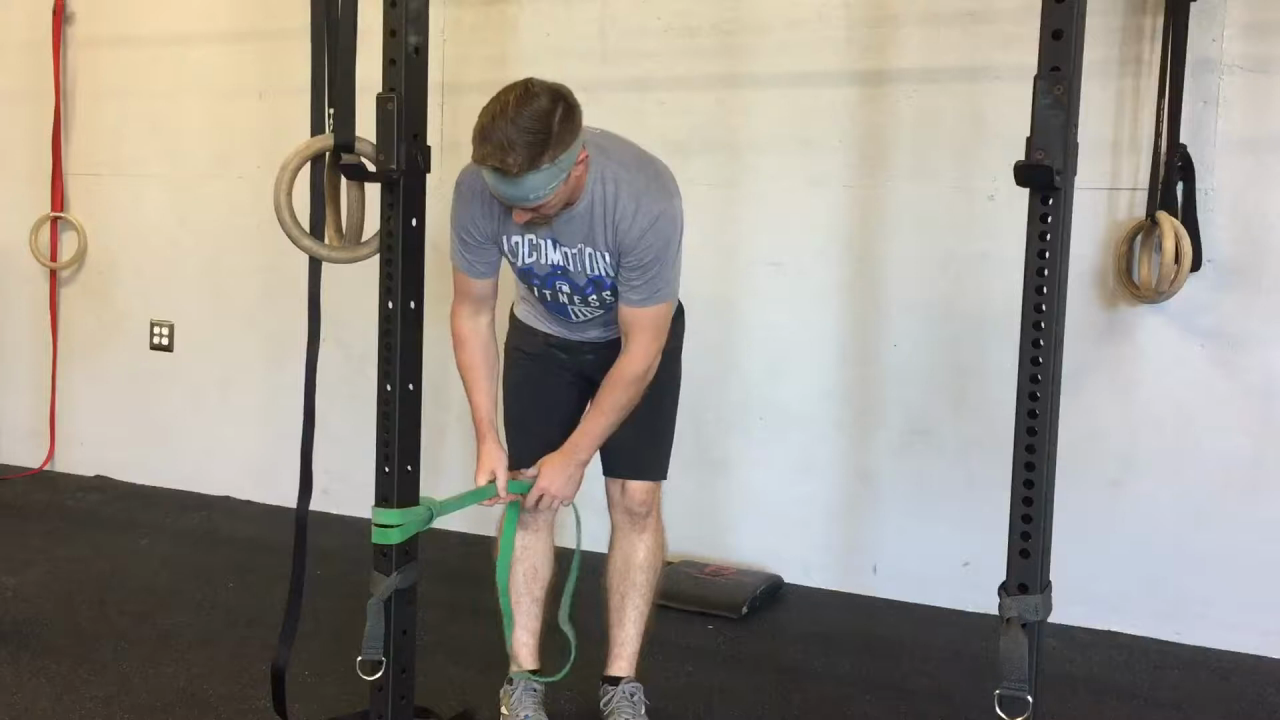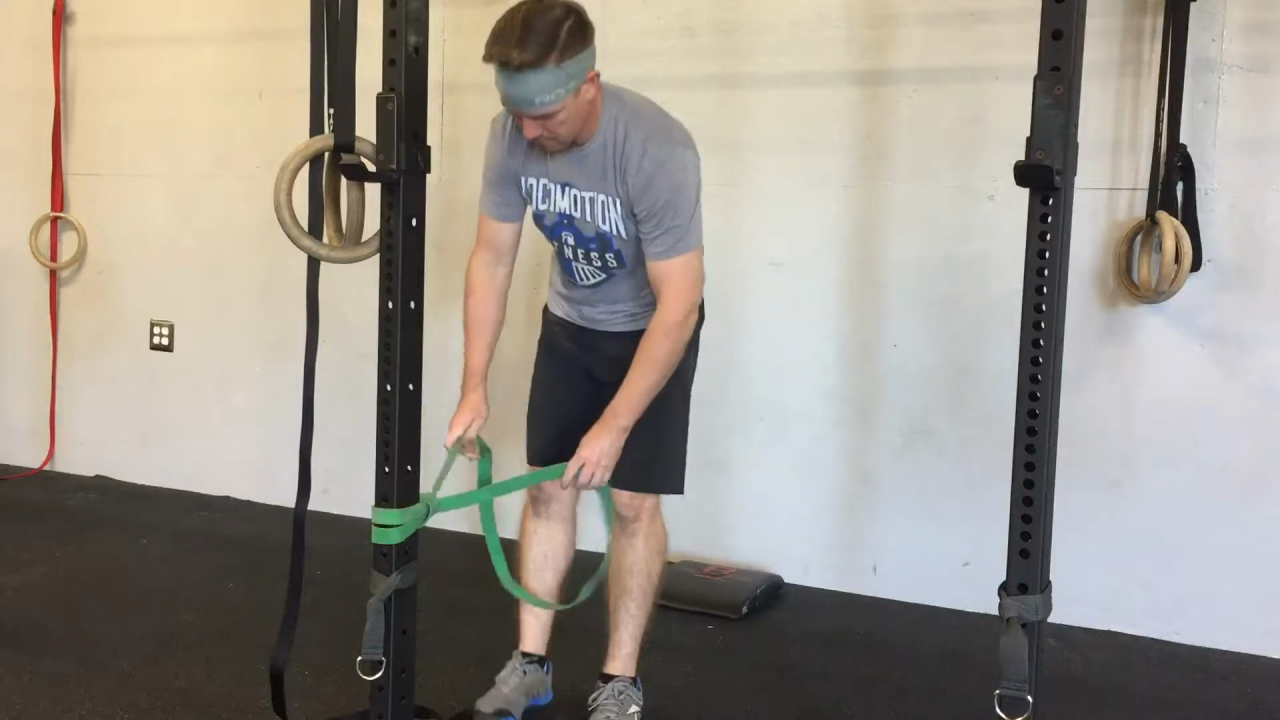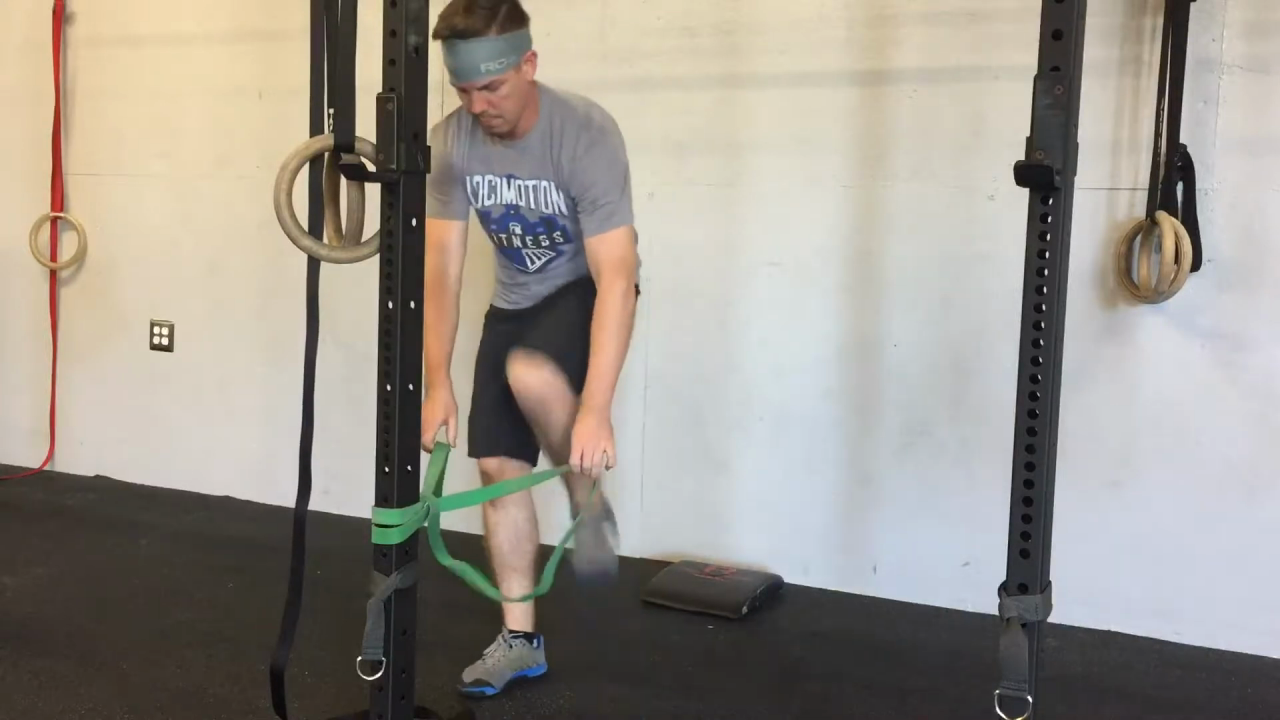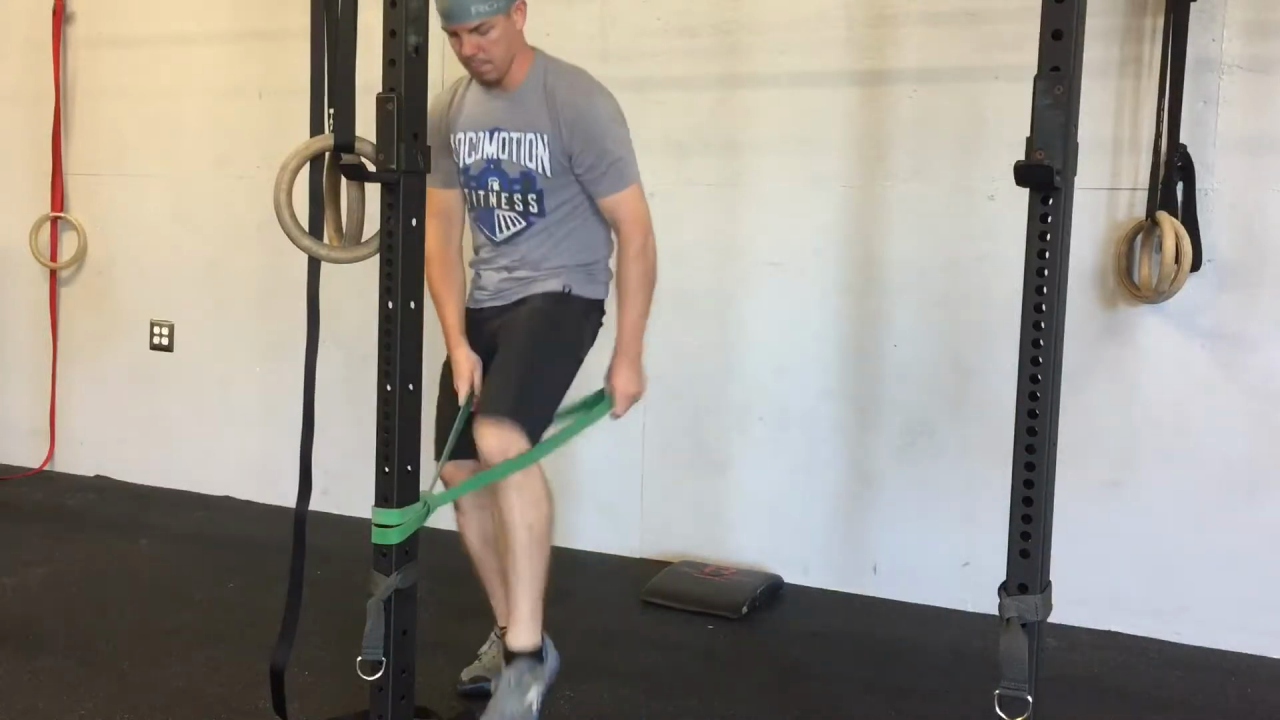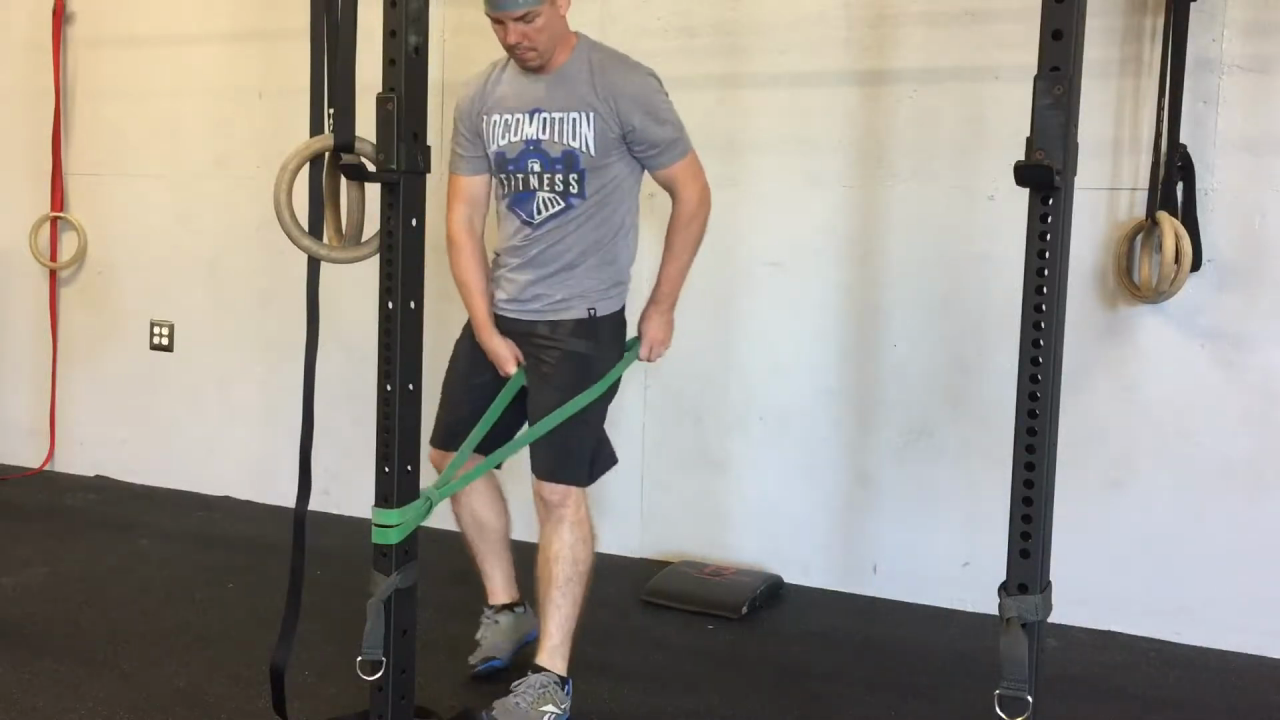
dt=0.7s
person 1, frame 1
left shoulder: (645, 198)
right shoulder: (478, 189)
left elbow: (641, 352)
right elbow: (472, 311)
left wrist: (574, 454)
right wrist: (488, 438)
left hip: (635, 335)
right hip: (542, 335)
left knee: (634, 497)
right knee: (525, 498)
person 1, frame 2
left shoulder: (658, 151)
right shoulder: (511, 137)
left elbow: (678, 308)
right elbow: (490, 261)
left wrist: (614, 427)
right wrist: (474, 387)
left hip: (651, 331)
right hip: (570, 324)
left knee: (633, 503)
right knee: (548, 489)
right ankle: (531, 661)
person 1, frame 3
left shoulder: (586, 136)
right shoulder: (450, 141)
left elbow: (615, 279)
right elbow: (441, 266)
left wrist: (595, 410)
right wrist: (437, 384)
left hip: (587, 294)
right hip: (514, 305)
left knee: (531, 379)
right knee: (498, 468)
left ankle: (591, 507)
right ankle: (520, 638)
person 1, frame 4
left shoulder: (576, 102)
right shoulder: (450, 111)
left elbow: (634, 230)
right elbow: (443, 234)
left wrist: (628, 355)
right wrist: (457, 345)
left hip: (560, 298)
right hip: (486, 306)
left knee: (503, 447)
right knee: (458, 469)
left ankle: (530, 653)
right ankle: (510, 632)
person 1, frame 5
left shoulder: (623, 87)
right shoulder: (481, 96)
left elbow: (692, 194)
right elbow: (463, 220)
left wrist: (662, 306)
right wrist: (486, 330)
left hip: (581, 322)
right hip: (500, 313)
left knee: (558, 491)
right knee: (452, 455)
right ankle: (508, 608)
